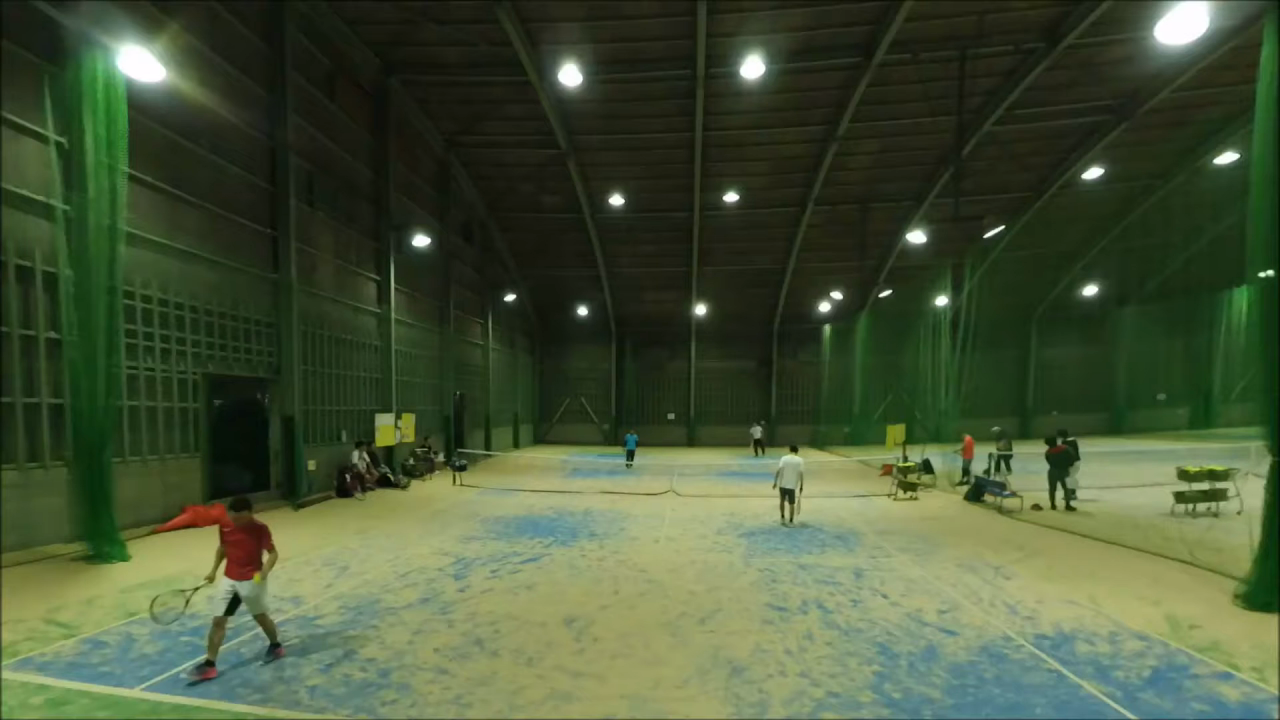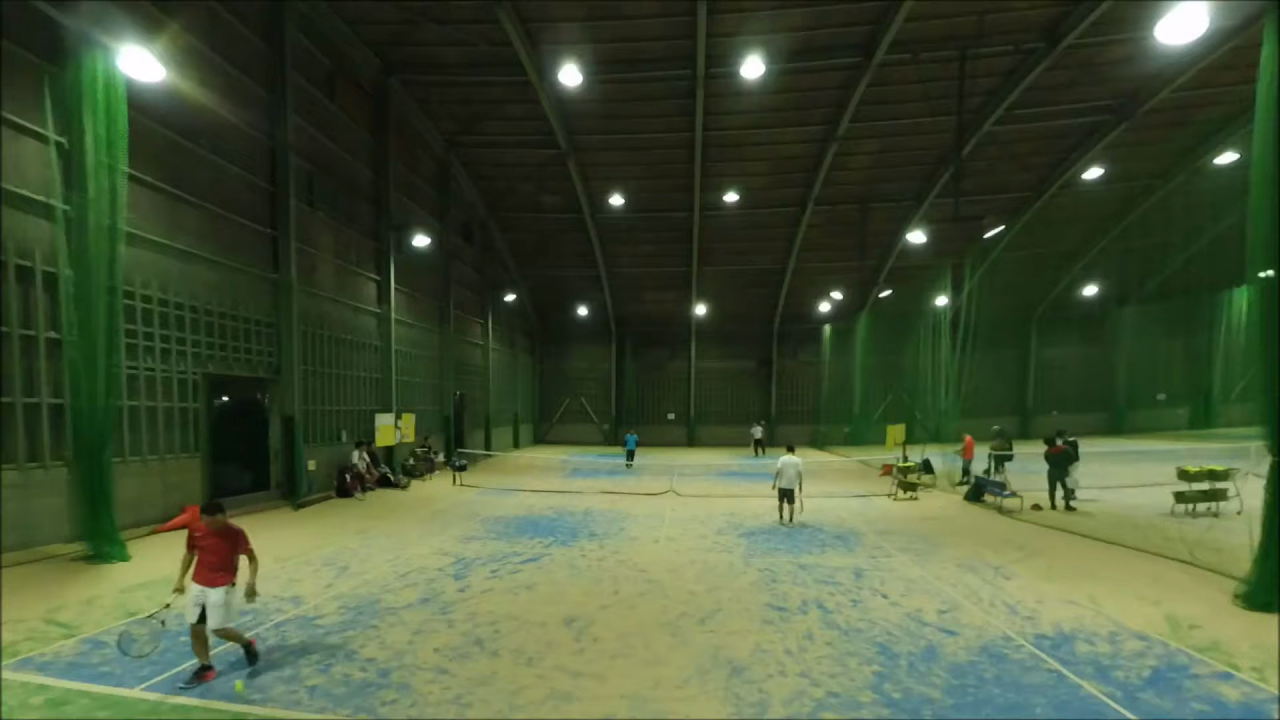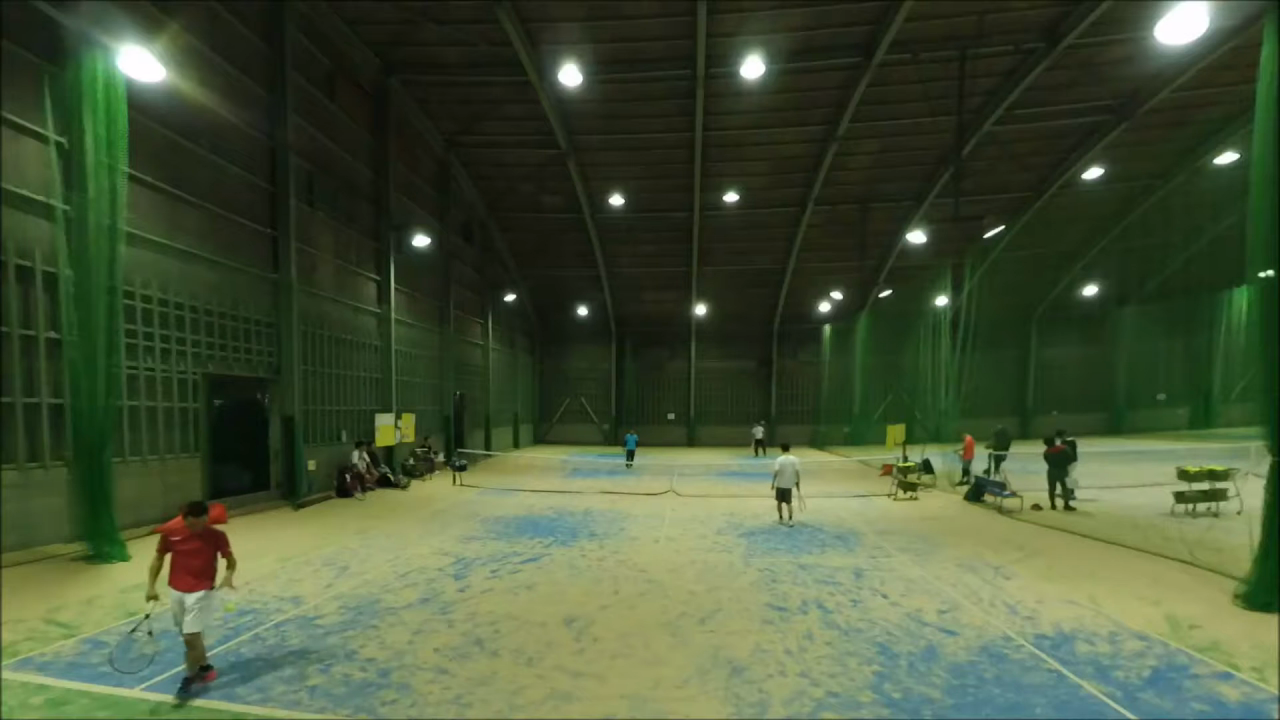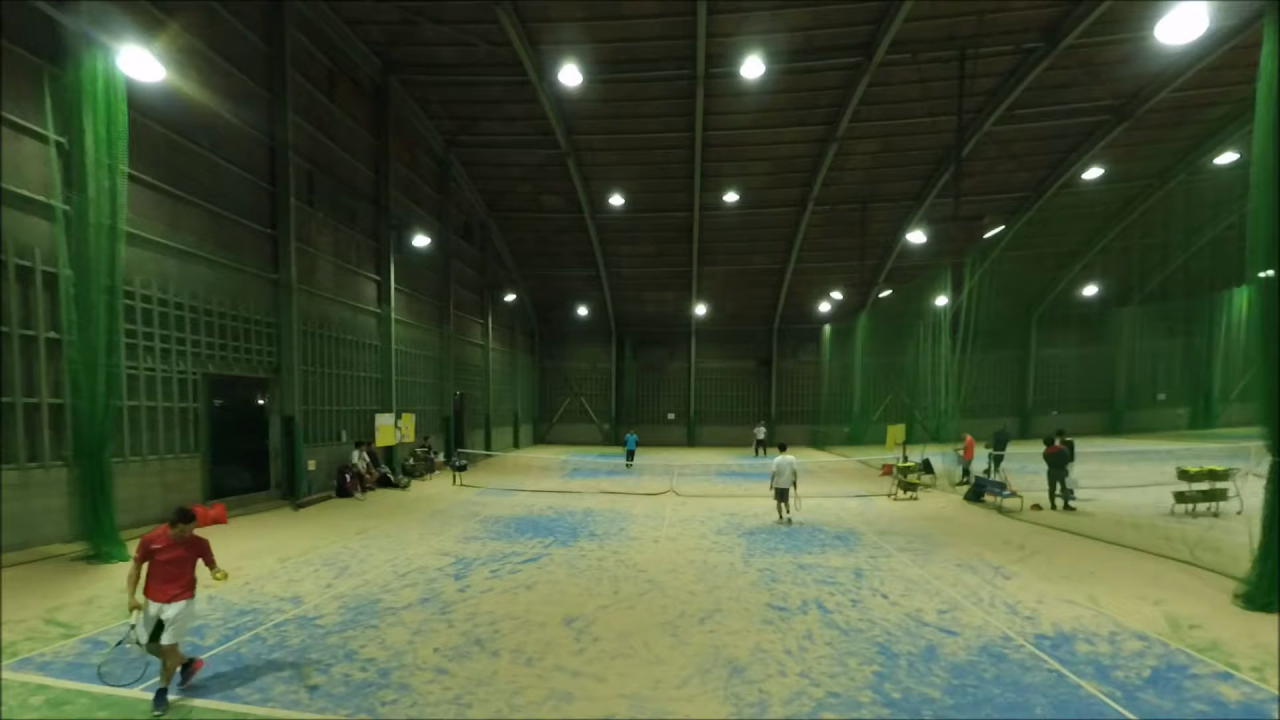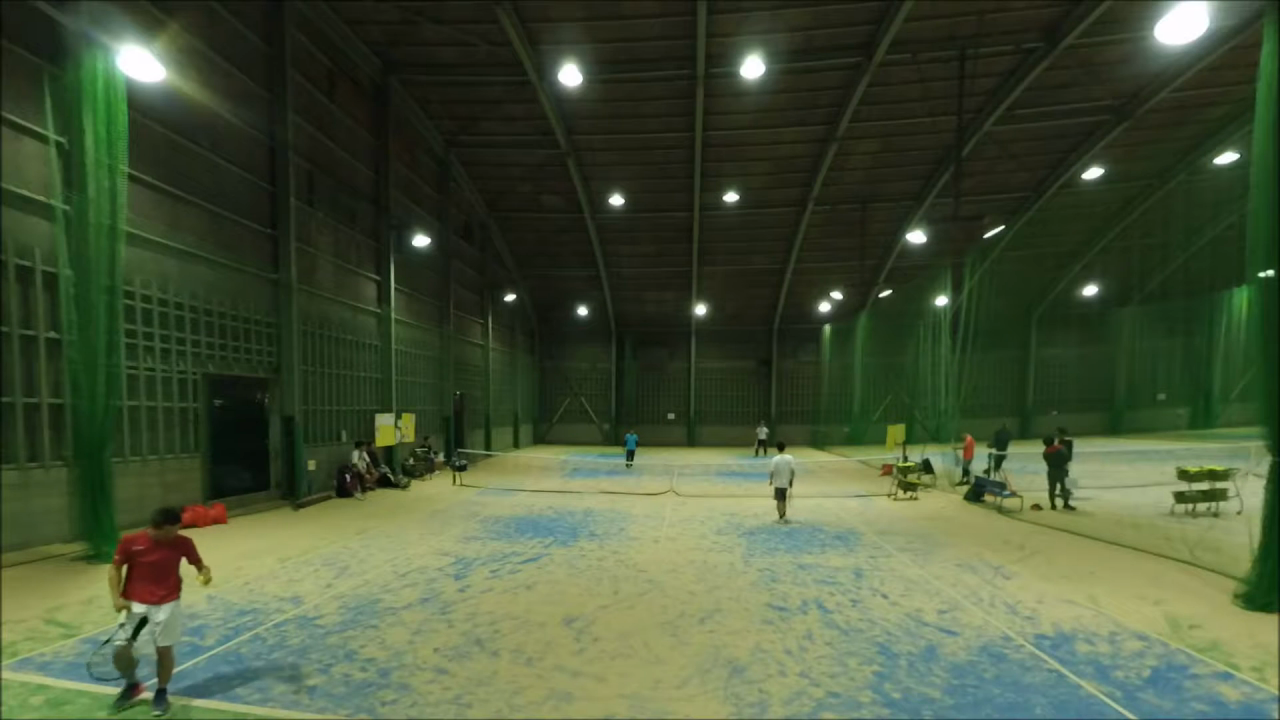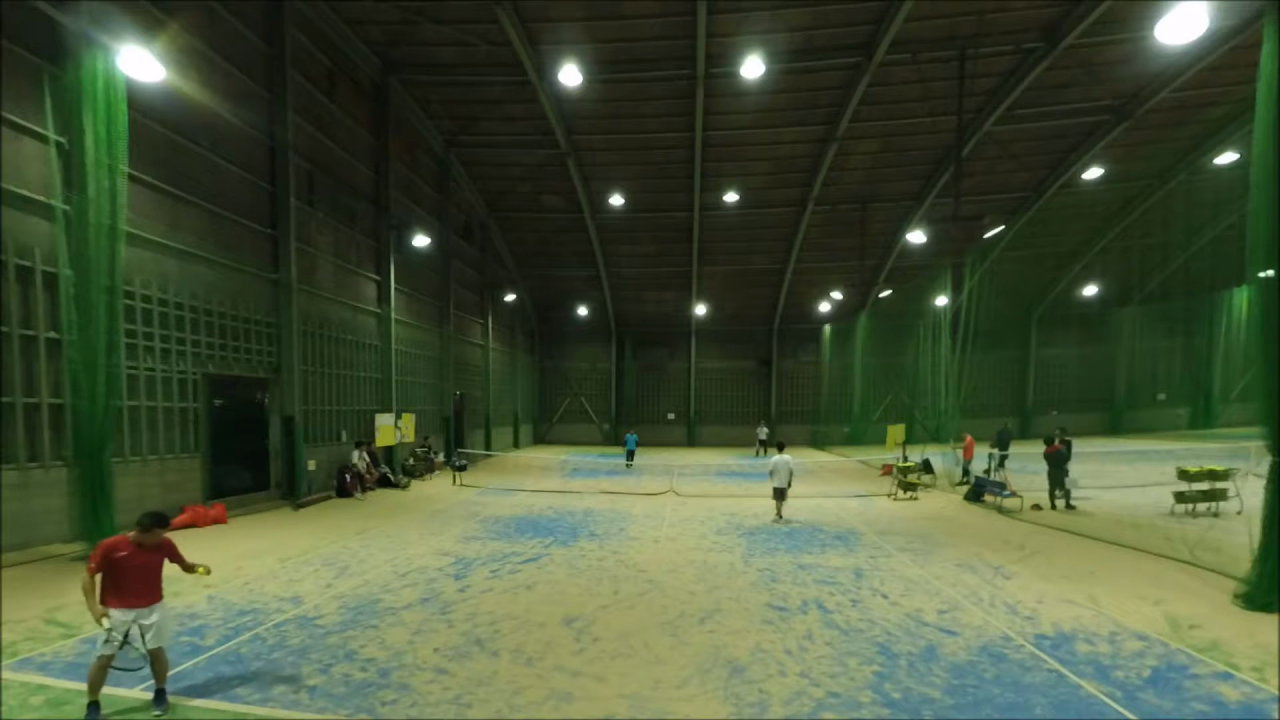
dt=0.2s
person 1, frame 1
left shoulder: (260, 529)
right shoulder: (225, 527)
left elbow: (272, 553)
left wrist: (264, 573)
right wrist: (214, 570)
left hip: (250, 580)
right hip: (229, 579)
left knee: (260, 616)
right knee: (218, 621)
left ankle: (275, 645)
right ankle: (209, 664)
person 1, frame 2
left shoulder: (235, 533)
right shoulder: (195, 531)
left elbow: (252, 558)
left wrist: (251, 582)
right wrist: (180, 579)
left hip: (222, 587)
right hip: (198, 585)
left knee: (219, 630)
right knee: (195, 628)
left ankle: (247, 643)
right ankle: (205, 668)
person 1, frame 3
left shoulder: (217, 536)
right shoulder: (171, 534)
left elbow: (230, 560)
right elbow: (159, 557)
left wrist: (228, 577)
right wrist: (151, 586)
left hip: (201, 592)
right hip: (176, 590)
left knee: (191, 636)
right knee: (188, 634)
left ankle: (189, 679)
right ankle: (205, 668)
person 1, frame 4
left shoulder: (199, 544)
right shoulder: (150, 540)
left elbow: (212, 566)
right elbow: (136, 567)
left wrist: (217, 572)
right wrist: (131, 596)
left hip: (180, 602)
right hip: (151, 601)
left knee: (168, 646)
right knee: (150, 646)
left ankle: (162, 692)
right ankle: (188, 663)
person 1, frame 5
left shoulder: (183, 543)
right shoulder: (130, 542)
left elbow: (199, 564)
right elbow: (115, 568)
left wrist: (204, 573)
right wrist: (116, 597)
left hip: (166, 604)
right hip: (134, 603)
left knee: (164, 649)
right knee: (121, 650)
left ankle: (161, 693)
right ankle: (132, 685)
person 1, frame 6
left shoulder: (164, 545)
right shoulder: (109, 547)
left elbow: (184, 564)
right elbow: (89, 575)
left wrist: (198, 567)
right wrist: (94, 606)
left hip: (152, 606)
right hip: (116, 610)
left knee: (157, 651)
right knee: (104, 658)
left ankle: (160, 694)
